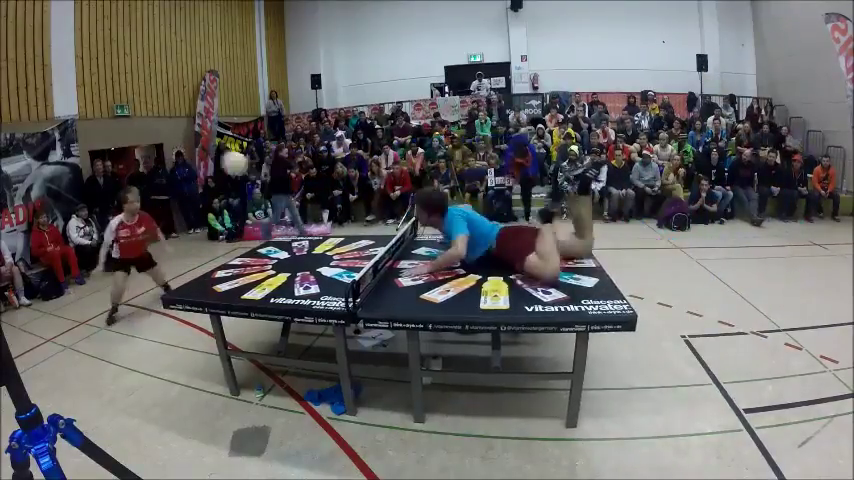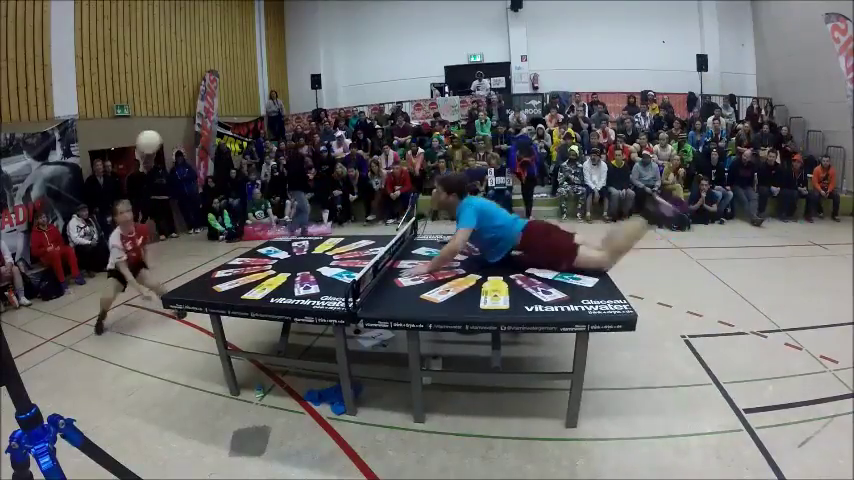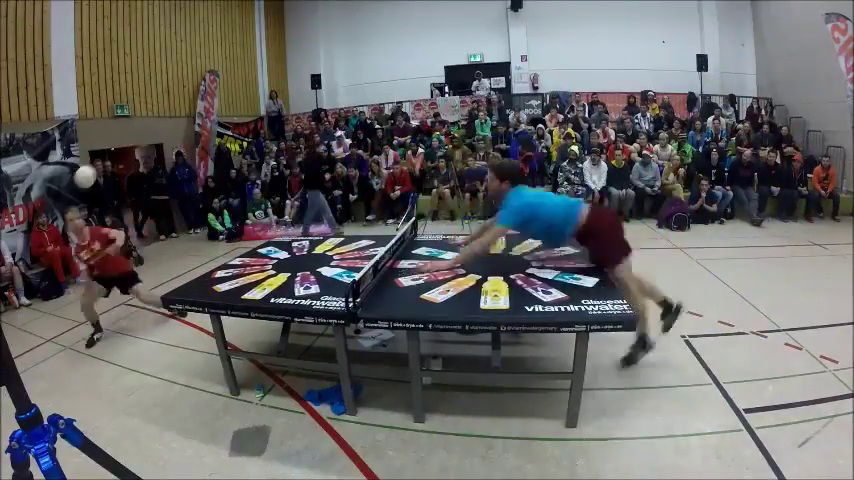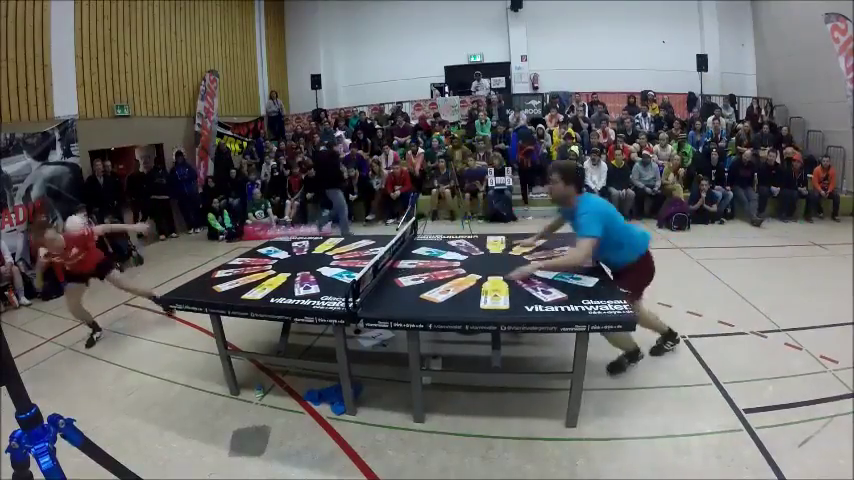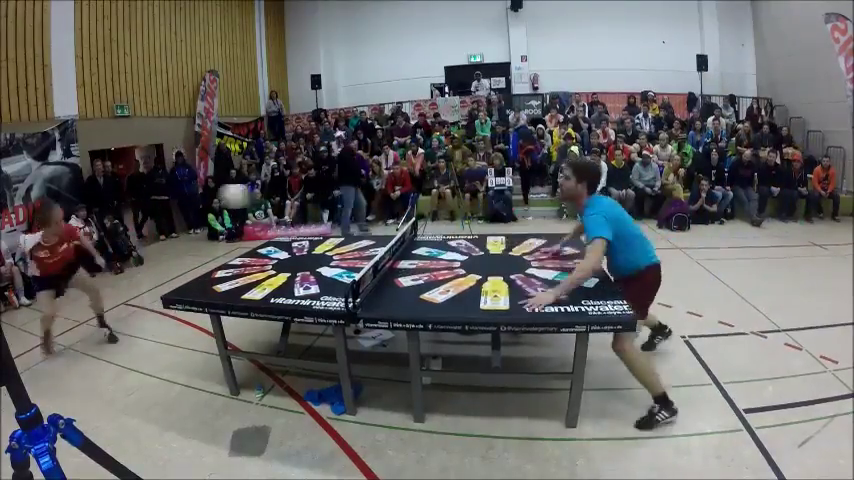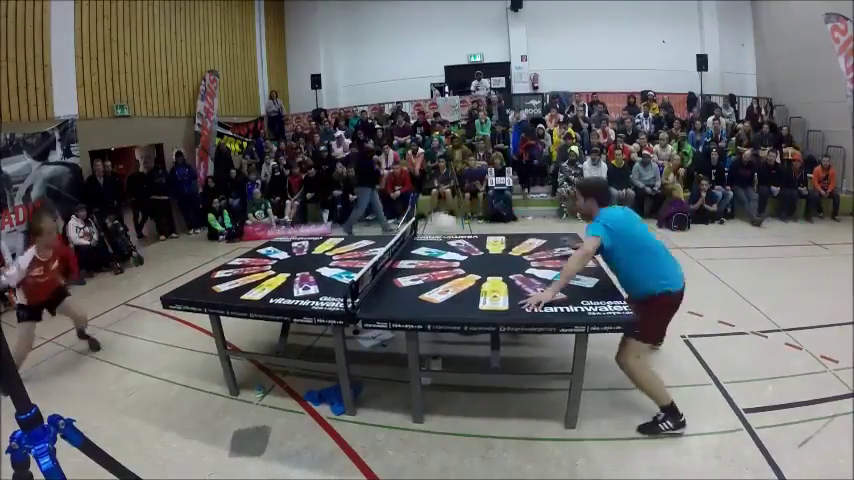
dt=0.2s
person 1, frame 1
left shoulder: (455, 218)
right shoulder: (452, 211)
left elbow: (458, 253)
left wrist: (428, 267)
left hip: (508, 242)
left knee: (550, 272)
right knee: (584, 245)
person 1, frame 2
left shoulder: (467, 209)
right shoulder: (470, 203)
left elbow: (456, 246)
left wrist: (428, 267)
left hip: (535, 240)
right hip: (534, 234)
left knee: (603, 261)
right knee: (600, 250)
left ankle: (648, 219)
right ankle: (642, 219)
person 1, frame 3
left shoulder: (514, 202)
right shoulder: (512, 197)
left elbow: (488, 241)
right elbow: (490, 225)
left wrist: (450, 263)
right wrist: (462, 244)
left hip: (598, 224)
right hip: (591, 221)
left knee: (622, 279)
right knee: (623, 278)
left ankle: (642, 339)
right ankle: (667, 305)
person 1, frame 4
left shoulder: (588, 211)
right shoulder: (576, 204)
left elbow: (580, 257)
right elbow: (560, 220)
left wrist: (536, 266)
right wrist: (537, 238)
left hip: (637, 265)
right hip: (624, 261)
right knee: (630, 309)
left ankle: (631, 352)
right ankle: (669, 335)
person 1, frame 5
left shoulder: (597, 213)
right shoulder: (595, 203)
left elbow: (594, 262)
left wrist: (555, 293)
right wrist: (565, 242)
left hip: (643, 273)
right hip: (632, 268)
left knee: (621, 342)
left ankle: (664, 404)
right ankle: (658, 329)
person 1, frame 6
left shoulder: (600, 224)
right shoulder: (620, 213)
left elbow: (584, 254)
left wrist: (550, 291)
left hip: (661, 292)
right hip: (670, 279)
left knee: (627, 358)
left ankle: (671, 416)
right ankle: (649, 336)
person 2, frame 1
left shoulder: (145, 218)
right shoulder: (115, 224)
left elbow: (156, 231)
right elbow: (105, 245)
left wrist: (165, 245)
right wrist: (100, 264)
left hip: (141, 255)
right hip: (121, 257)
left knee: (160, 277)
right knee: (119, 288)
left ankle: (165, 288)
right ankle: (114, 309)
person 2, frame 2
left shoulder: (141, 229)
right shoulder: (115, 239)
right elbow: (122, 266)
left wrist: (147, 262)
right wrist: (139, 289)
left hip: (135, 264)
right hip: (117, 269)
left knee: (154, 285)
right knee: (107, 297)
right ankle: (101, 319)
person 2, frame 3
left shoulder: (97, 232)
right shoulder: (78, 249)
left elbow: (120, 234)
right elbow: (87, 269)
left wrist: (118, 244)
right wrist: (88, 279)
left hip: (123, 272)
right hip: (102, 276)
left knee: (146, 298)
right knee: (85, 302)
right ankle: (97, 330)
person 2, frame 4
left shoulder: (74, 236)
right shoulder: (47, 253)
left elbow: (102, 229)
right elbow: (40, 262)
left wrist: (131, 227)
right wrist: (39, 278)
left hip: (97, 262)
right hip: (75, 272)
left knee: (125, 285)
right knee: (72, 305)
left ankle: (157, 299)
right ankle: (95, 329)
person 2, frame 5
left shoulder: (67, 230)
right shoulder: (30, 242)
left elbow: (82, 239)
left wrist: (96, 255)
left hip: (66, 265)
right hip: (44, 276)
left knee: (93, 290)
right knee: (48, 314)
left ankle: (102, 323)
right ankle: (47, 336)
person 2, frame 6
left shoulder: (55, 247)
right shoulder: (26, 261)
right elbow: (6, 281)
left wrist: (59, 279)
left hip: (53, 290)
right hip: (29, 301)
left knee: (82, 317)
right knee: (24, 347)
left ankle: (82, 334)
